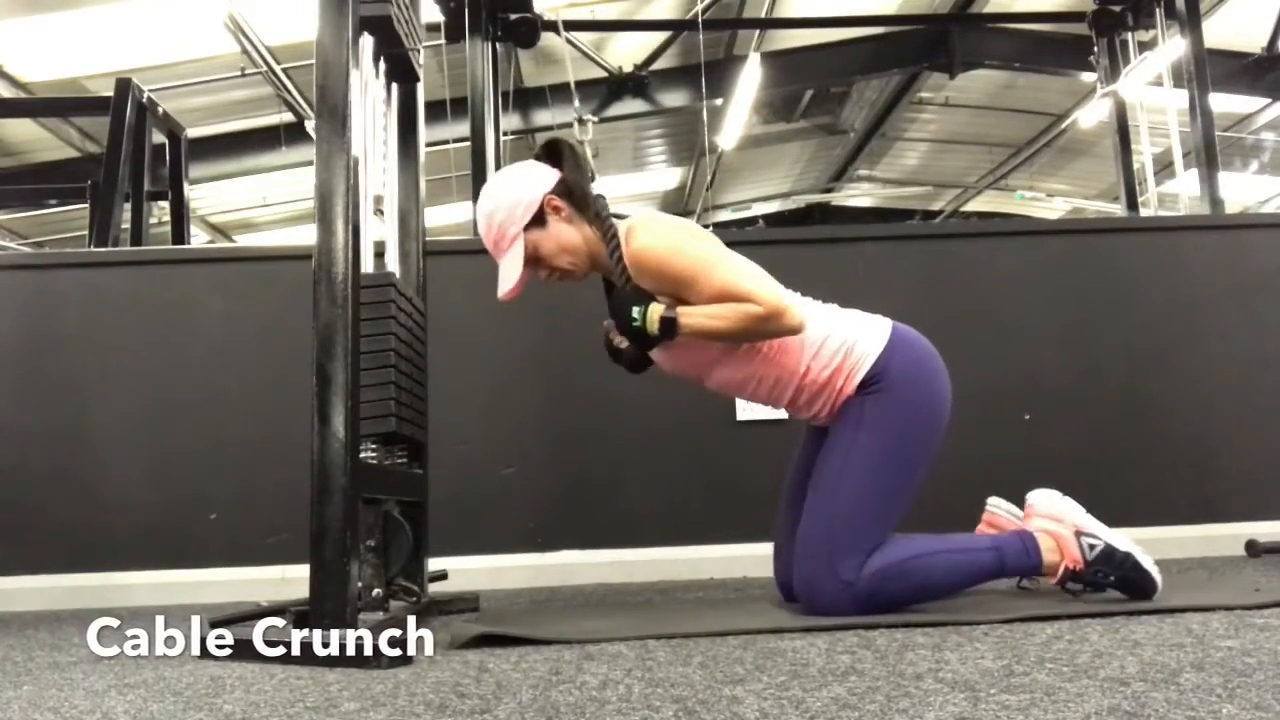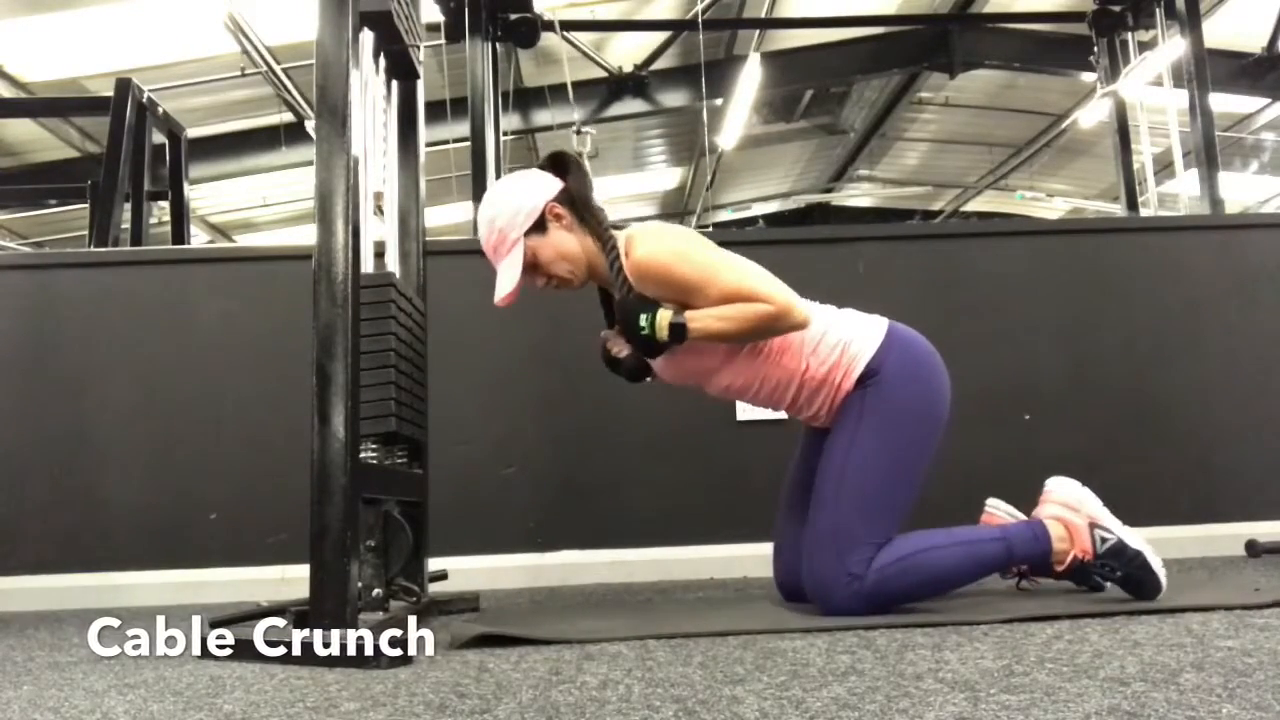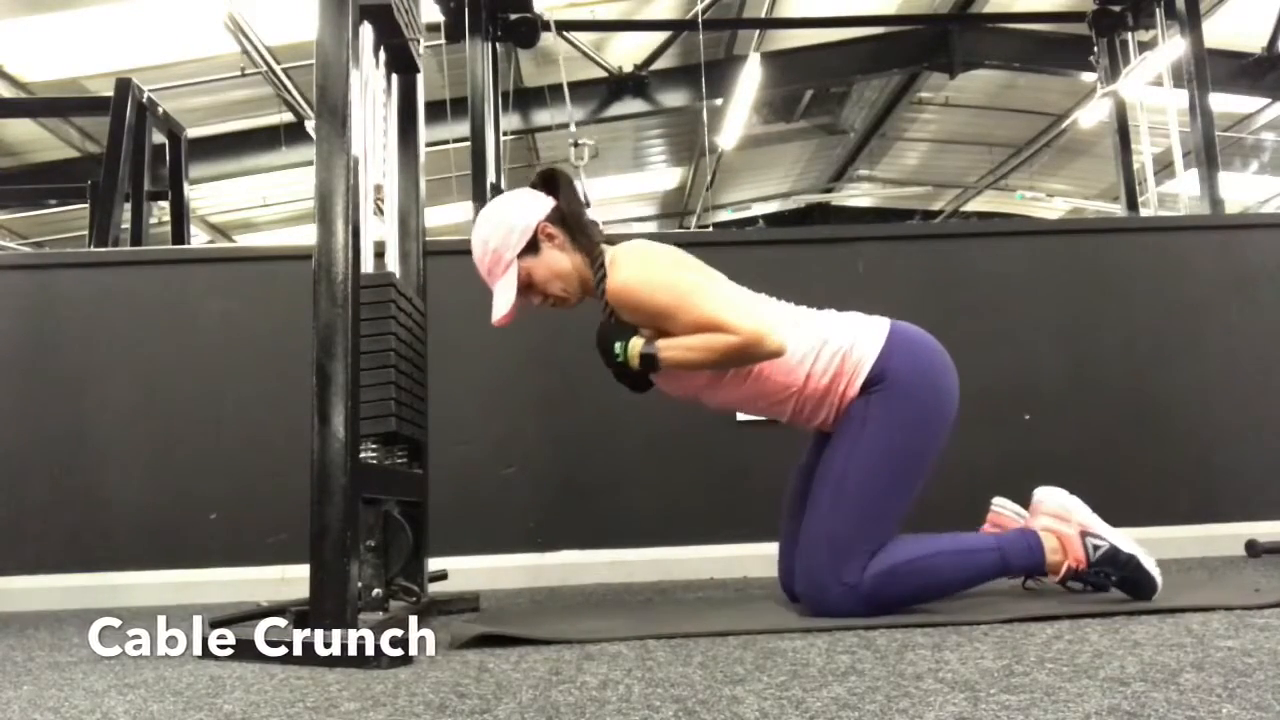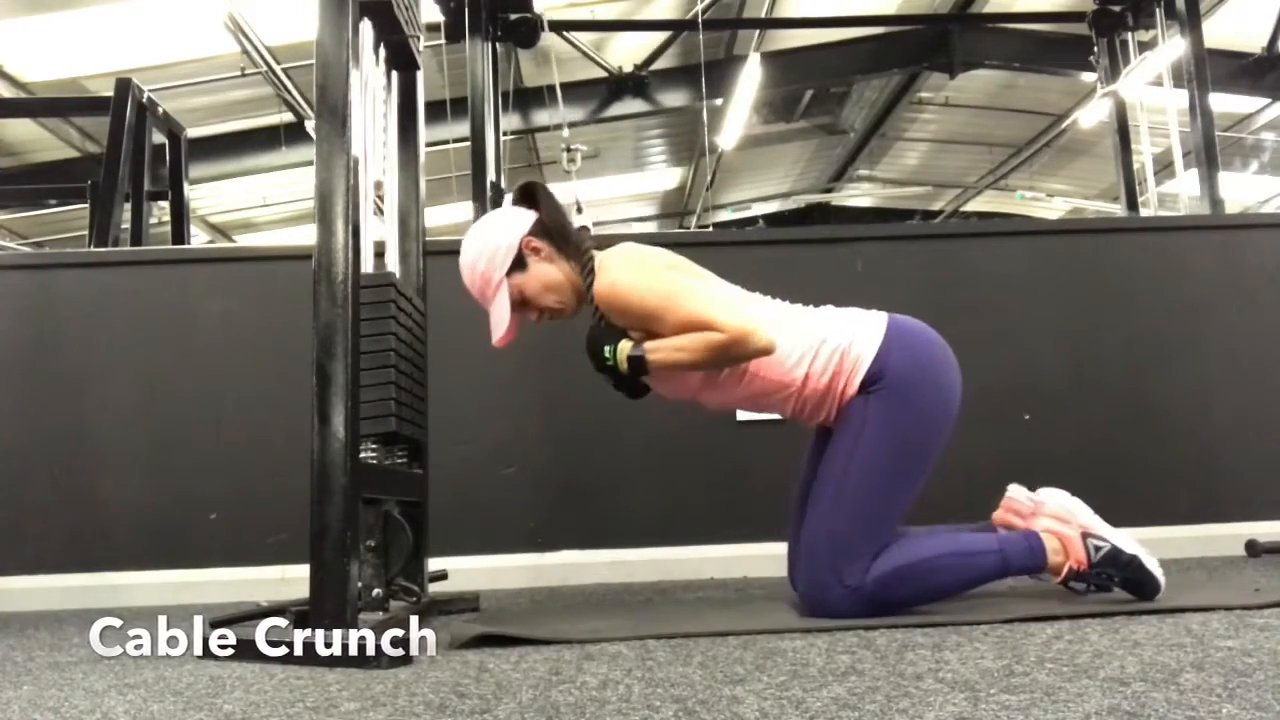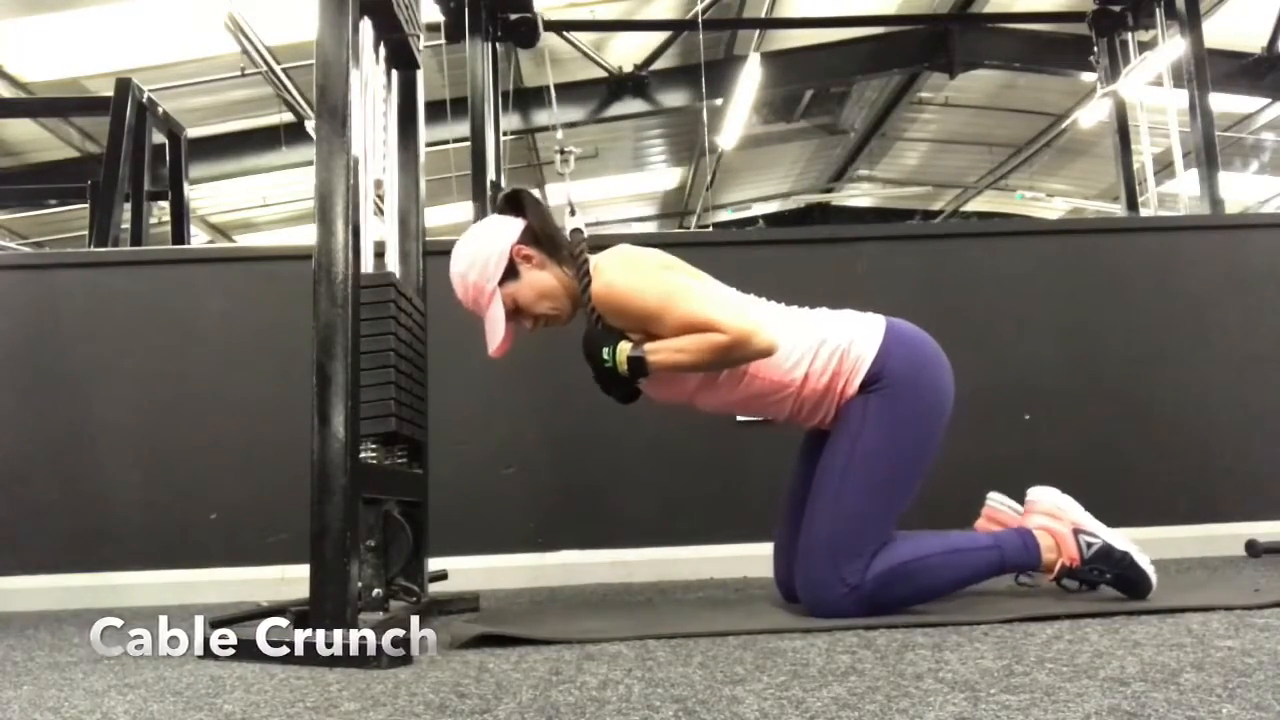
dt=0.2s
person 1, frame 1
left shoulder: (647, 245)
right shoulder: (626, 272)
left elbow: (782, 313)
left wrist: (664, 320)
right wrist: (642, 345)
left hip: (890, 378)
right hip: (853, 394)
left knee: (830, 586)
right knee: (799, 579)
left ankle: (1055, 546)
right ankle: (1000, 531)
person 1, frame 2
left shoulder: (647, 254)
right shoulder: (622, 283)
left elbow: (789, 310)
left wrist: (672, 328)
right wrist: (641, 353)
left hip: (890, 376)
right hip: (850, 398)
left knee: (843, 584)
right knee: (799, 578)
left ankle: (1066, 531)
right ankle: (1002, 535)
person 1, frame 3
left shoulder: (631, 277)
right shoulder: (619, 295)
left elbow: (763, 338)
left wrist: (647, 352)
right wrist: (638, 368)
left hip: (897, 378)
right hip: (862, 392)
left knee: (833, 589)
right knee: (804, 579)
left ankle: (1057, 541)
right ankle: (1001, 532)
person 1, frame 4
left shoulder: (617, 281)
right shoulder: (619, 286)
left elbow: (752, 336)
left wrist: (634, 356)
right wrist: (639, 370)
left hip: (899, 373)
right hip: (872, 378)
left knee: (835, 589)
right knee: (817, 573)
left ankle: (1059, 545)
right ankle: (1013, 521)
person 1, frame 5
left shoulder: (615, 282)
right shoulder: (612, 297)
left elbow: (753, 336)
left wrist: (635, 360)
right wrist: (632, 377)
left hip: (894, 373)
right hip: (857, 386)
left knee: (833, 589)
right knee: (799, 579)
left ankle: (1052, 542)
right ankle: (999, 526)
